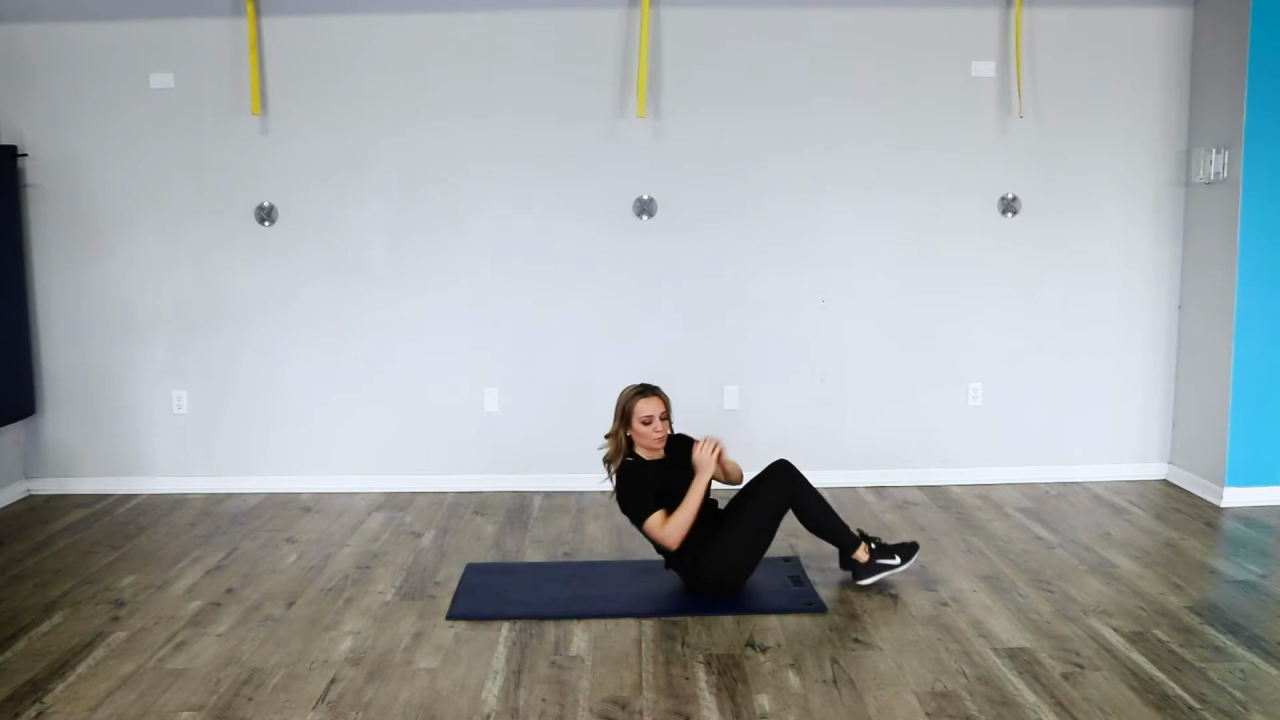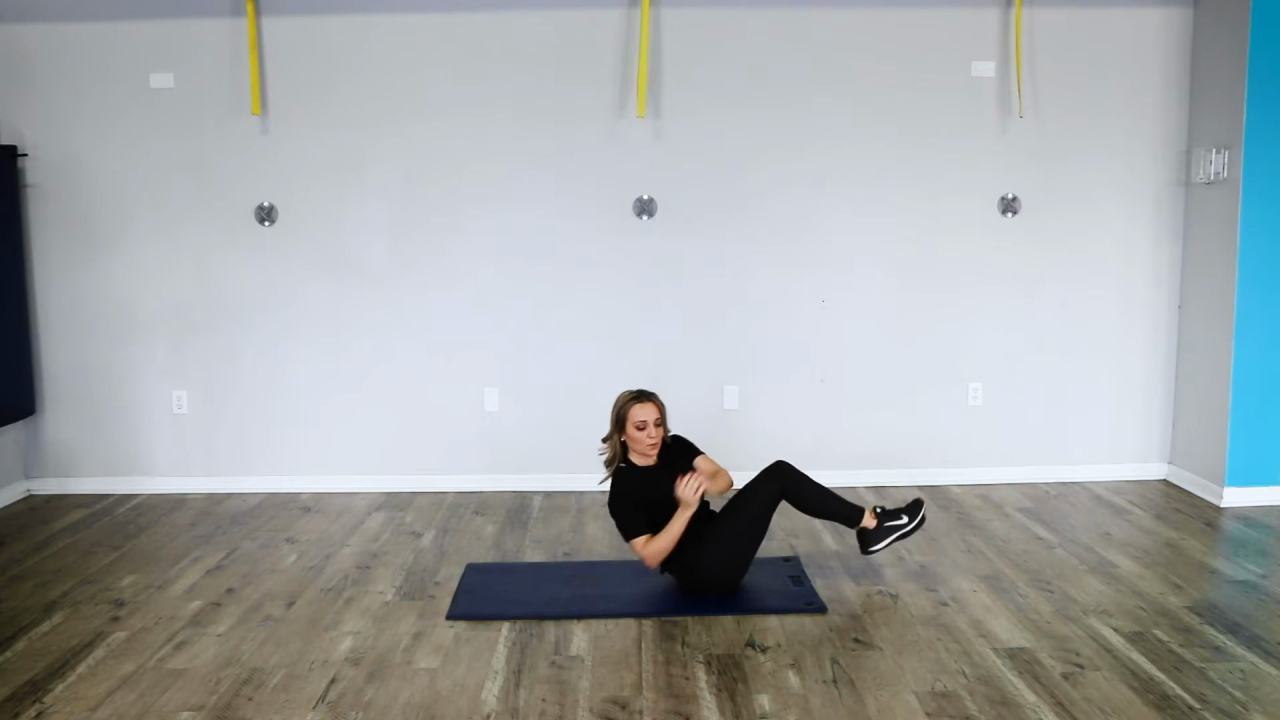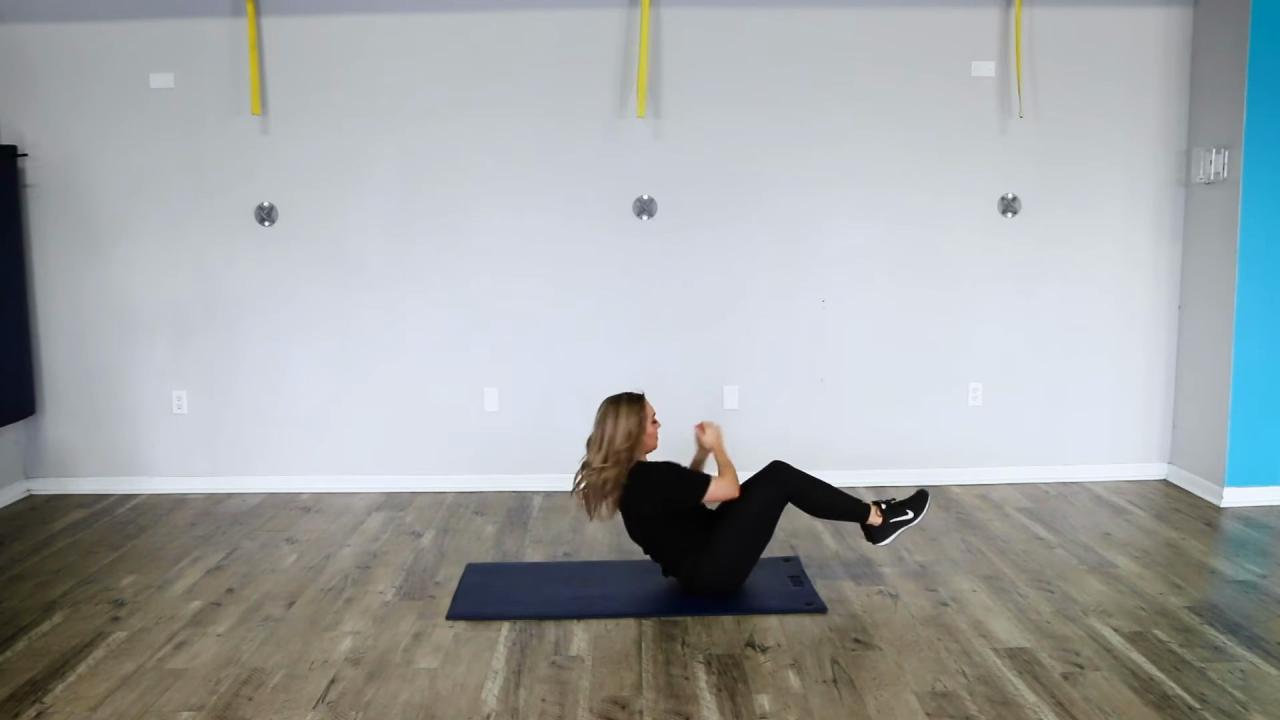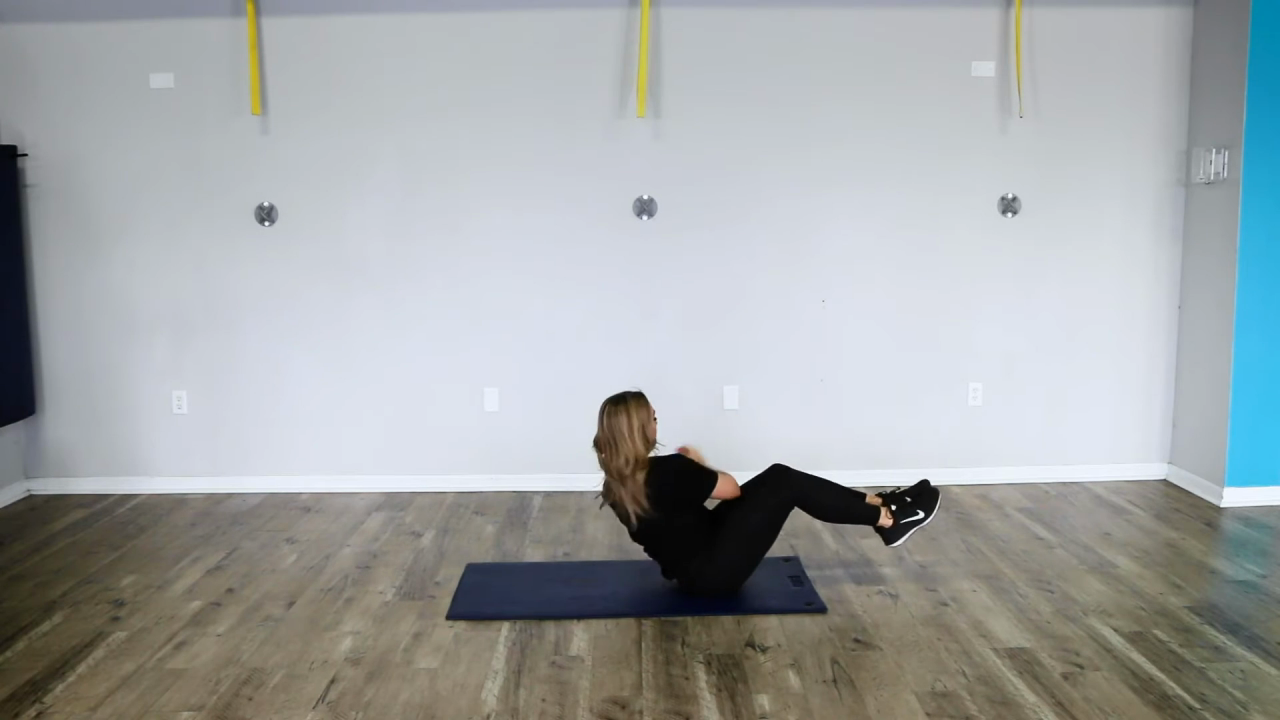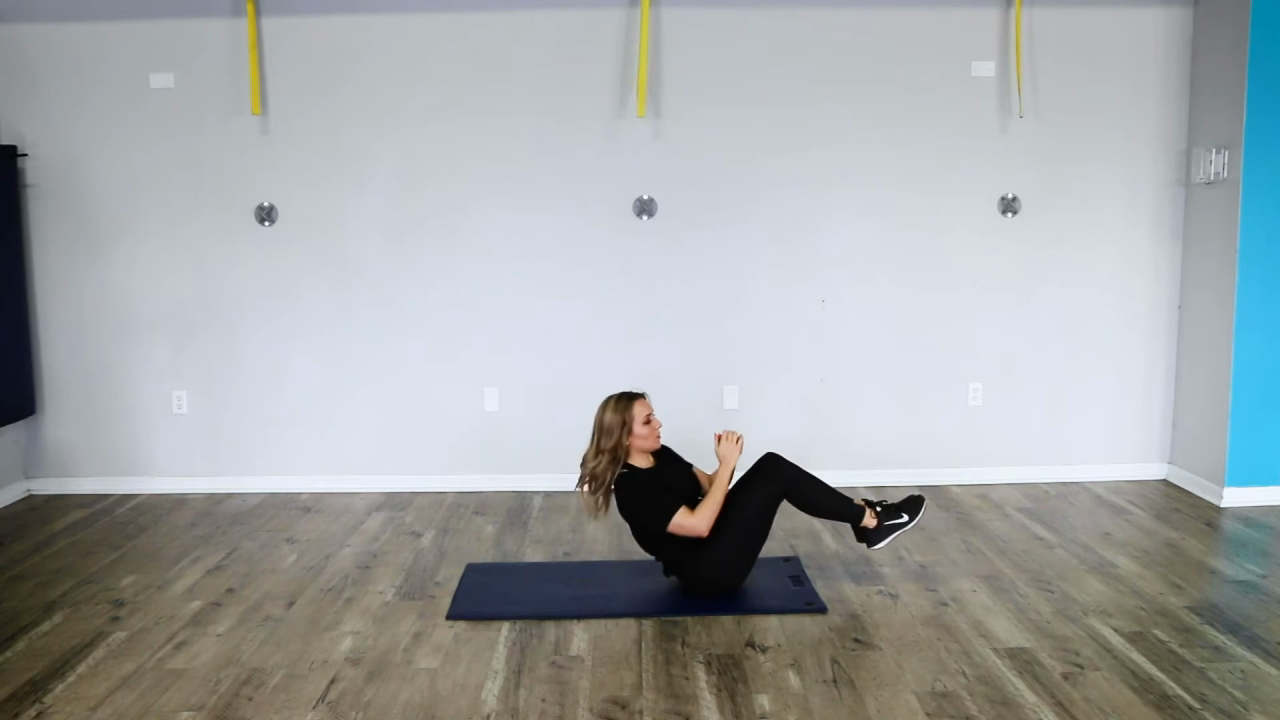
dt=0.4s
person 1, frame 1
left shoulder: (677, 445)
right shoulder: (632, 479)
left elbow: (735, 477)
right elbow: (671, 538)
left wrist: (719, 460)
right wrist: (702, 475)
left hip: (719, 536)
right hip: (708, 569)
left knee: (782, 471)
right knee: (784, 485)
left ankle: (856, 548)
right ankle: (863, 558)
person 1, frame 2
left shoulder: (675, 447)
right shoulder: (624, 489)
left elbow: (723, 478)
right elbow: (651, 557)
left wrist: (703, 487)
right wrist: (686, 509)
left hip: (715, 541)
right hip: (702, 569)
left knee: (779, 471)
right knee: (776, 479)
left ankle: (869, 525)
right ankle: (870, 524)
person 1, frame 3
left shoulder: (631, 474)
right shoulder: (655, 478)
right elbow: (730, 489)
left wrist: (701, 454)
right wrist: (717, 448)
left hip: (702, 548)
right hip: (709, 570)
left knee: (777, 470)
right knee: (781, 482)
left ankle: (872, 513)
right ankle: (876, 520)
person 1, frame 4
left shoulder: (615, 485)
right shoulder: (671, 470)
right elbow: (731, 489)
right wrist: (700, 466)
left hip: (701, 549)
right hip: (711, 571)
left knee: (779, 475)
right knee: (790, 488)
left ankle: (878, 503)
right ankle: (887, 520)
person 1, frame 5
left shoulder: (659, 456)
right shoulder: (635, 490)
left elbow: (707, 485)
right elbow: (699, 525)
left wrist: (726, 464)
right wrist: (727, 466)
left hip: (710, 545)
right hip: (709, 569)
left knee: (771, 464)
right knee: (777, 477)
left ankle: (863, 511)
right ankle: (872, 521)
